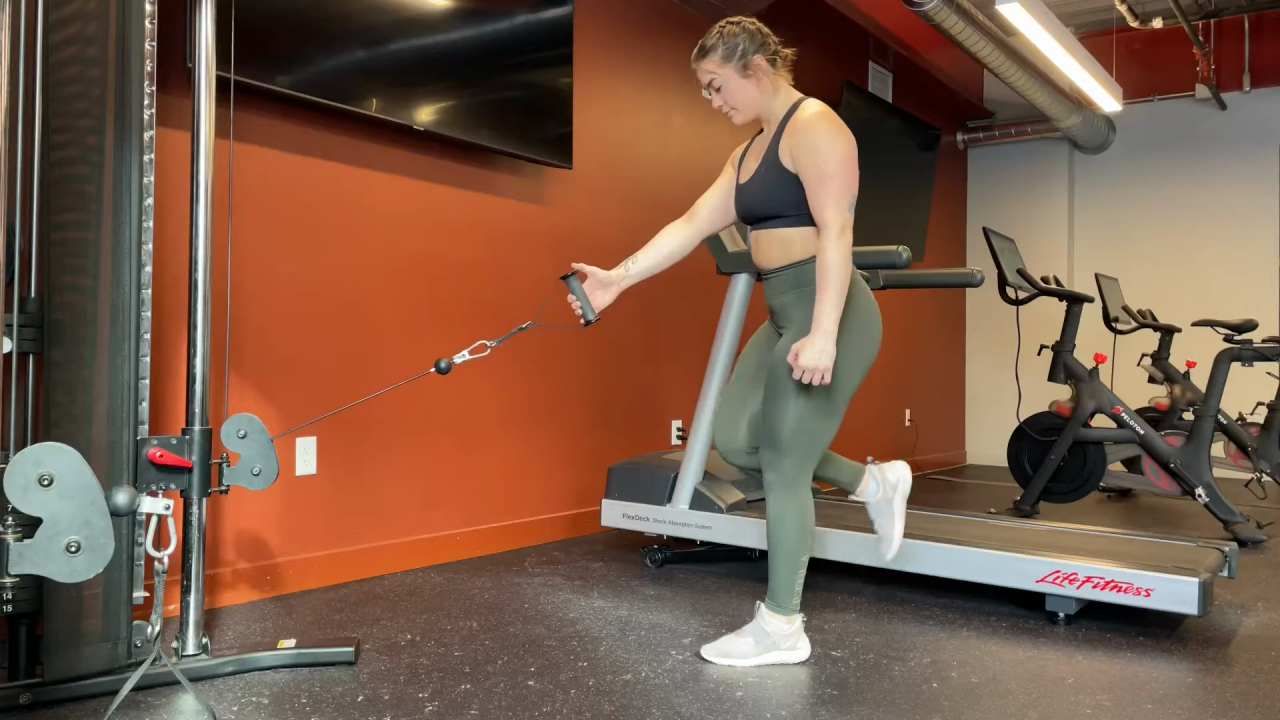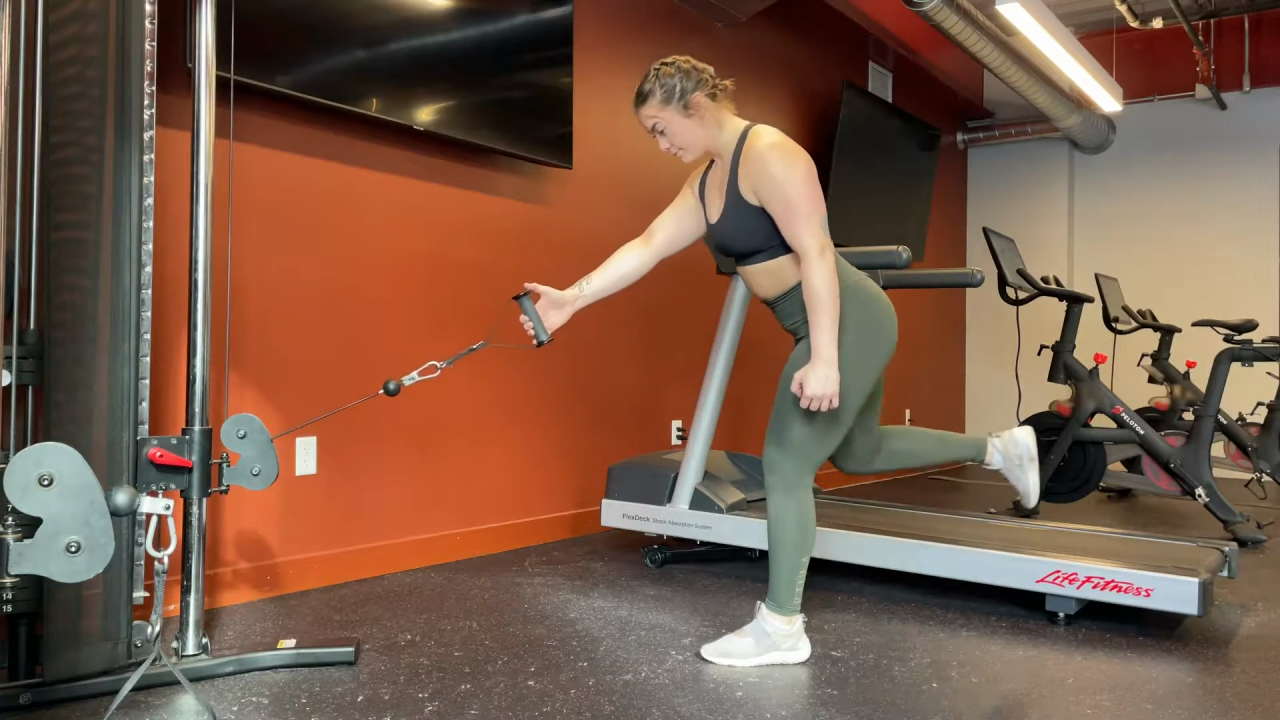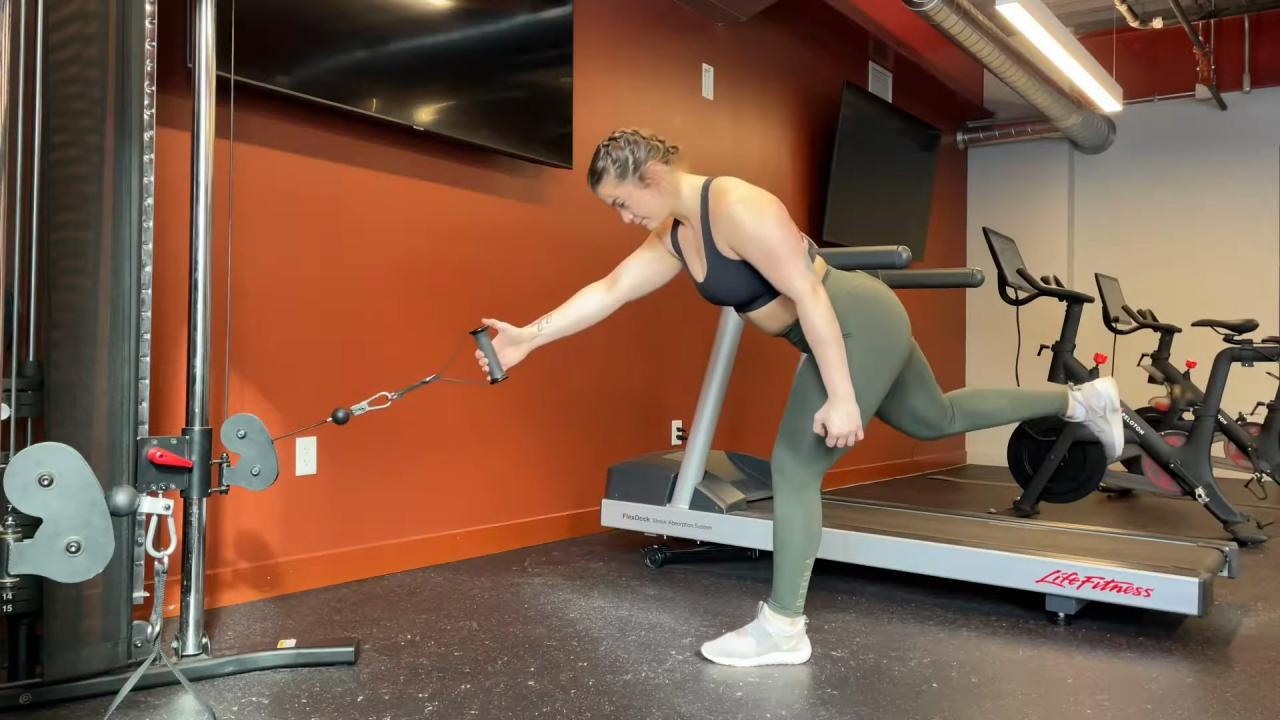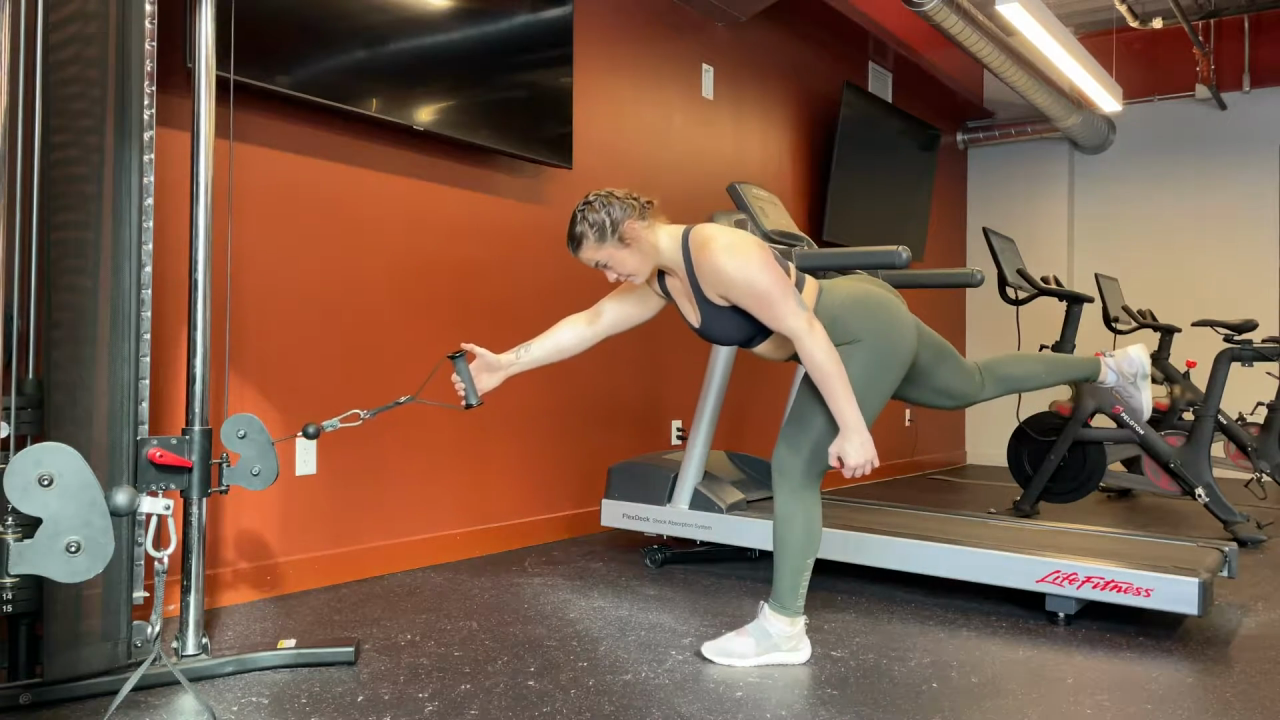
dt=0.5s
person 1, frame 1
left shoulder: (814, 126)
right shoulder: (751, 149)
left elbow: (837, 233)
right elbow: (692, 224)
left wrist: (823, 333)
right wrist: (617, 279)
left hip: (828, 315)
right hip: (786, 316)
left knee: (782, 466)
right knee: (736, 443)
left ankle: (780, 629)
right ankle: (873, 480)
person 1, frame 2
left shoulder: (769, 155)
right shoulder: (706, 180)
left elbow: (817, 257)
right elbow: (647, 247)
left wrist: (824, 361)
right wrist: (572, 299)
left hip: (847, 322)
right hip: (819, 327)
left knee: (786, 467)
right knee: (855, 453)
left ankle: (782, 627)
right ankle: (997, 449)
person 1, frame 3
left shoulder: (733, 207)
right shoulder: (674, 237)
left elbow: (807, 295)
right elbow: (609, 289)
left wrist: (840, 396)
right wrist: (529, 337)
left hip: (861, 325)
right hip: (860, 327)
left knee: (794, 467)
right knee: (937, 419)
left ankle: (783, 629)
right ankle: (1081, 401)
person 1, frame 4
left shoulder: (718, 254)
right shoulder: (661, 277)
left elbow: (804, 332)
right elbow: (589, 324)
left wrist: (852, 429)
right wrist: (506, 364)
left hip: (869, 331)
right hip: (865, 323)
left knee: (794, 467)
right knee: (972, 385)
left ankle: (783, 628)
right ankle: (1110, 367)
